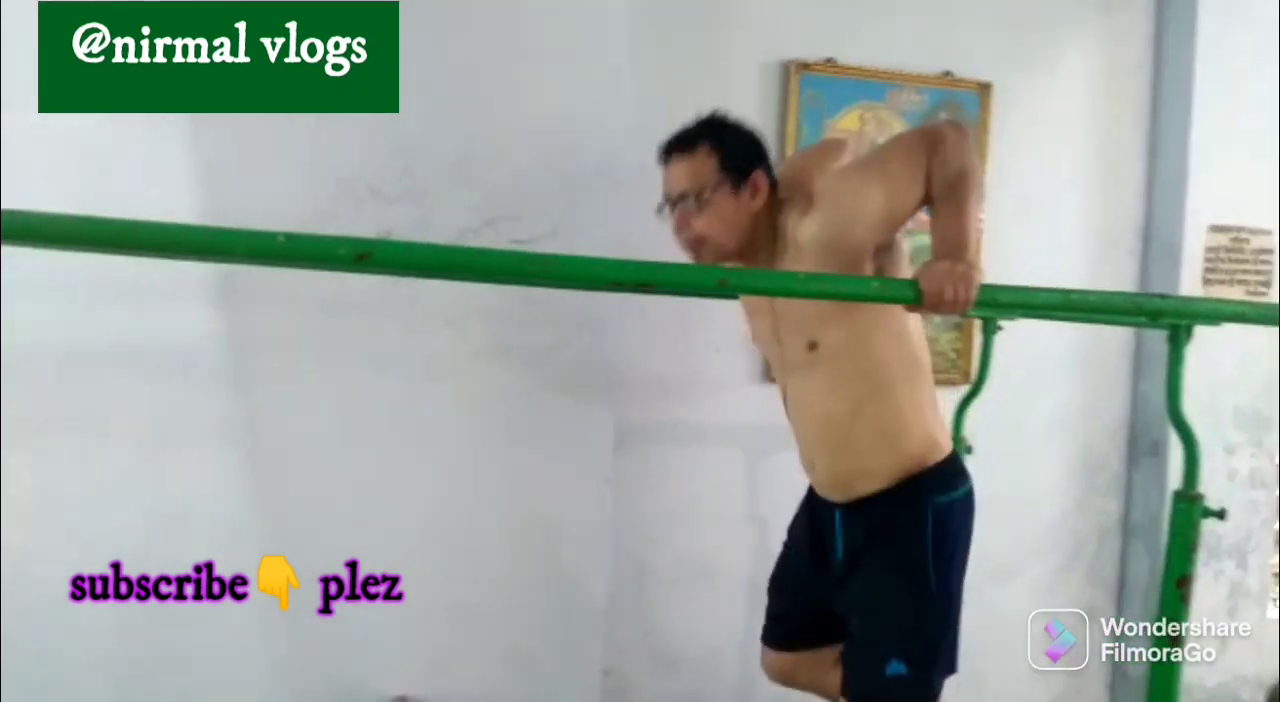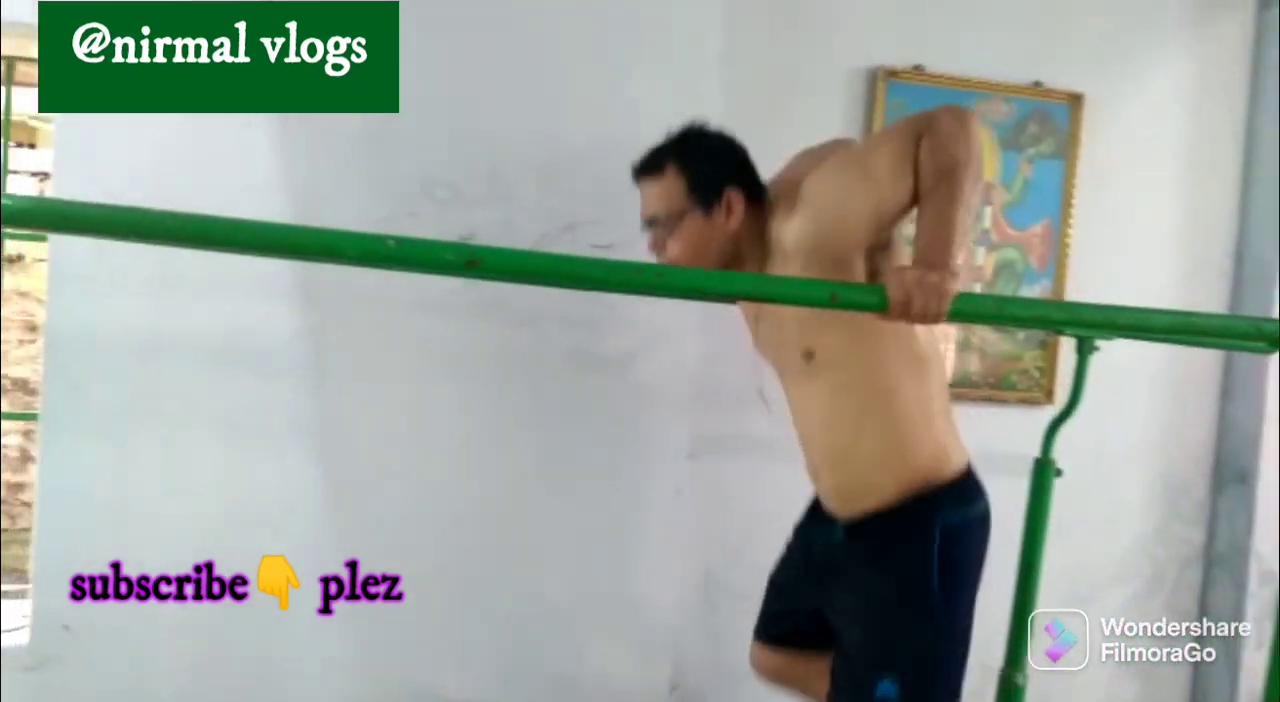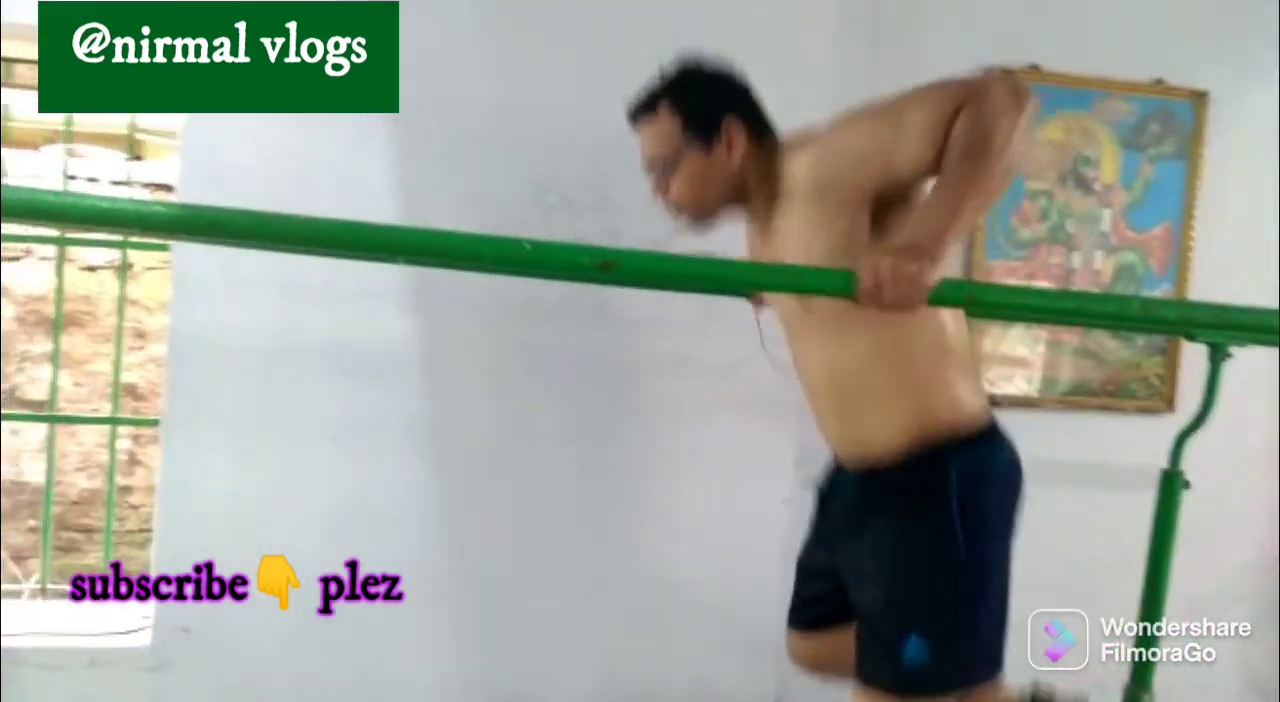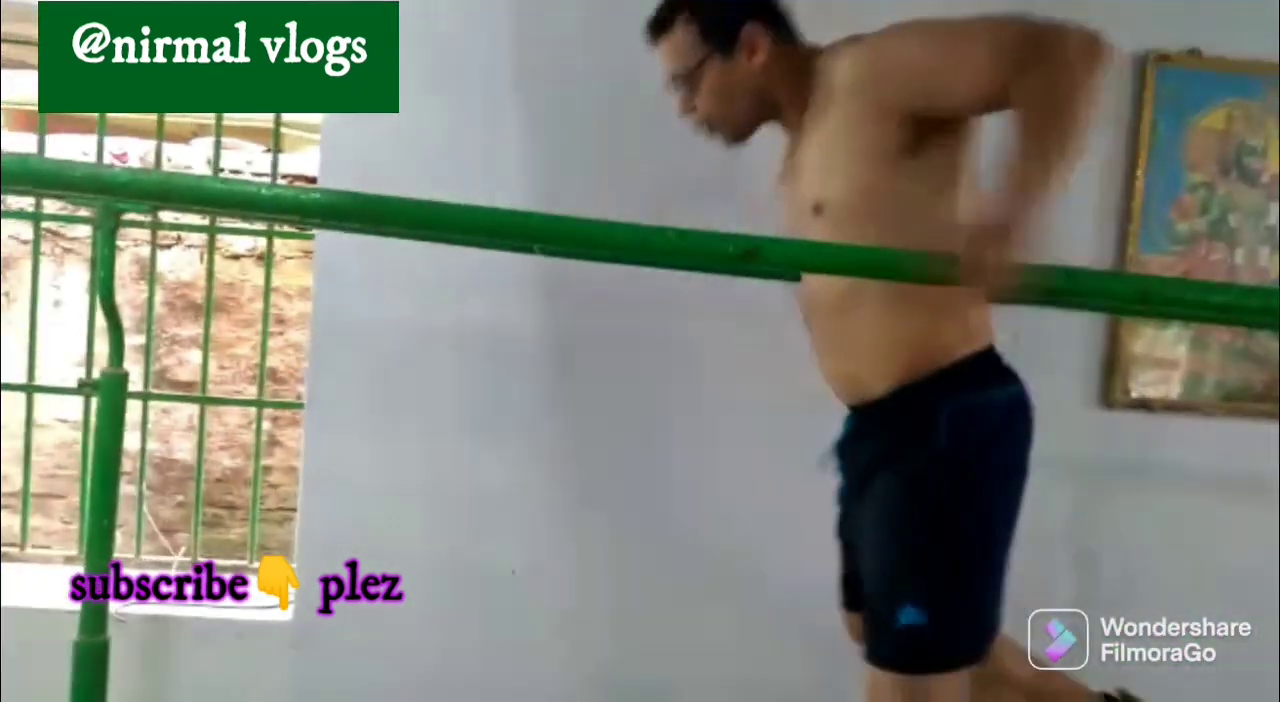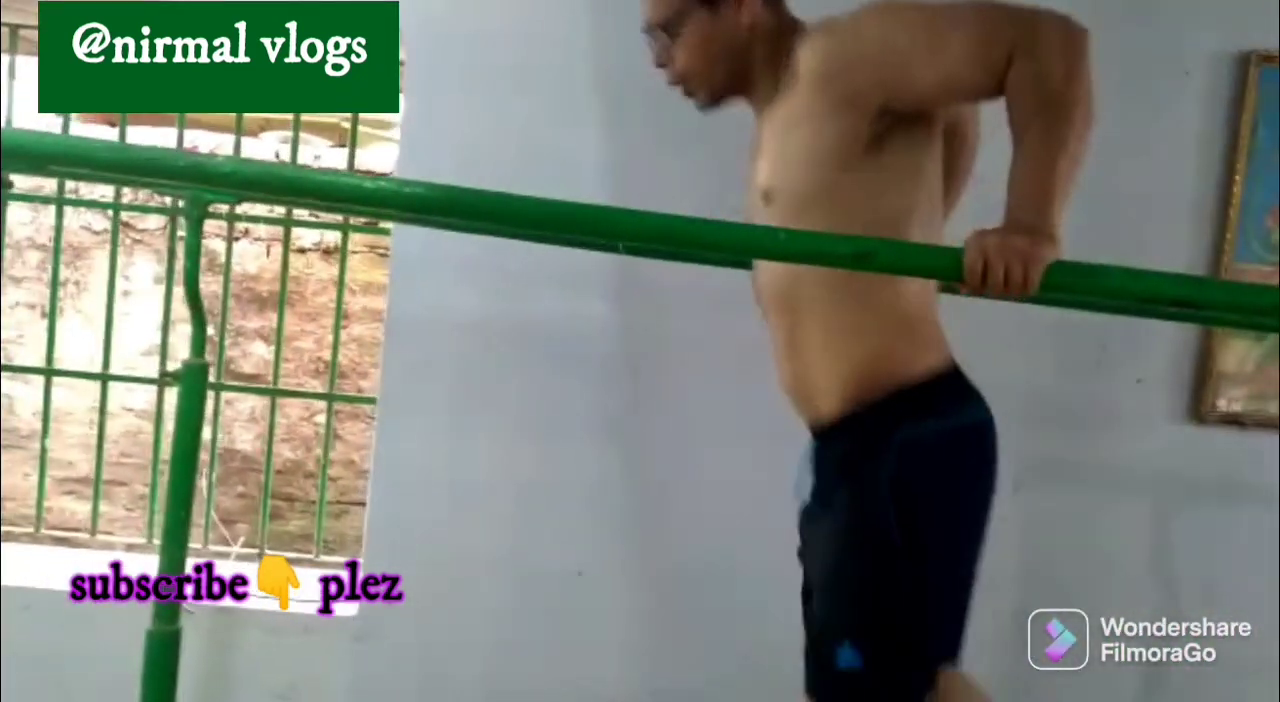
dt=0.5s
person 1, frame 1
left shoulder: (827, 227)
right shoulder: (745, 250)
left elbow: (945, 141)
right elbow: (830, 149)
left wrist: (957, 257)
left hip: (913, 509)
right hip: (830, 508)
person 1, frame 2
left shoulder: (814, 228)
right shoulder: (753, 251)
left elbow: (948, 128)
right elbow: (819, 160)
left wrist: (936, 264)
left hip: (924, 526)
right hip: (840, 521)
person 1, frame 3
left shoulder: (820, 170)
right shoulder: (770, 204)
left elbow: (999, 96)
left wrist: (924, 246)
left hip: (946, 482)
right hip: (865, 484)
right knee: (816, 646)
person 1, frame 4
left shoulder: (866, 73)
right shoulder: (810, 122)
left wrist: (1011, 217)
left hip: (948, 425)
right hip: (884, 432)
right knee: (876, 631)
person 1, frame 5
left shoulder: (840, 59)
right shoulder: (789, 102)
right elbow: (950, 124)
left wrist: (1030, 223)
left hip: (909, 445)
right hip: (862, 445)
